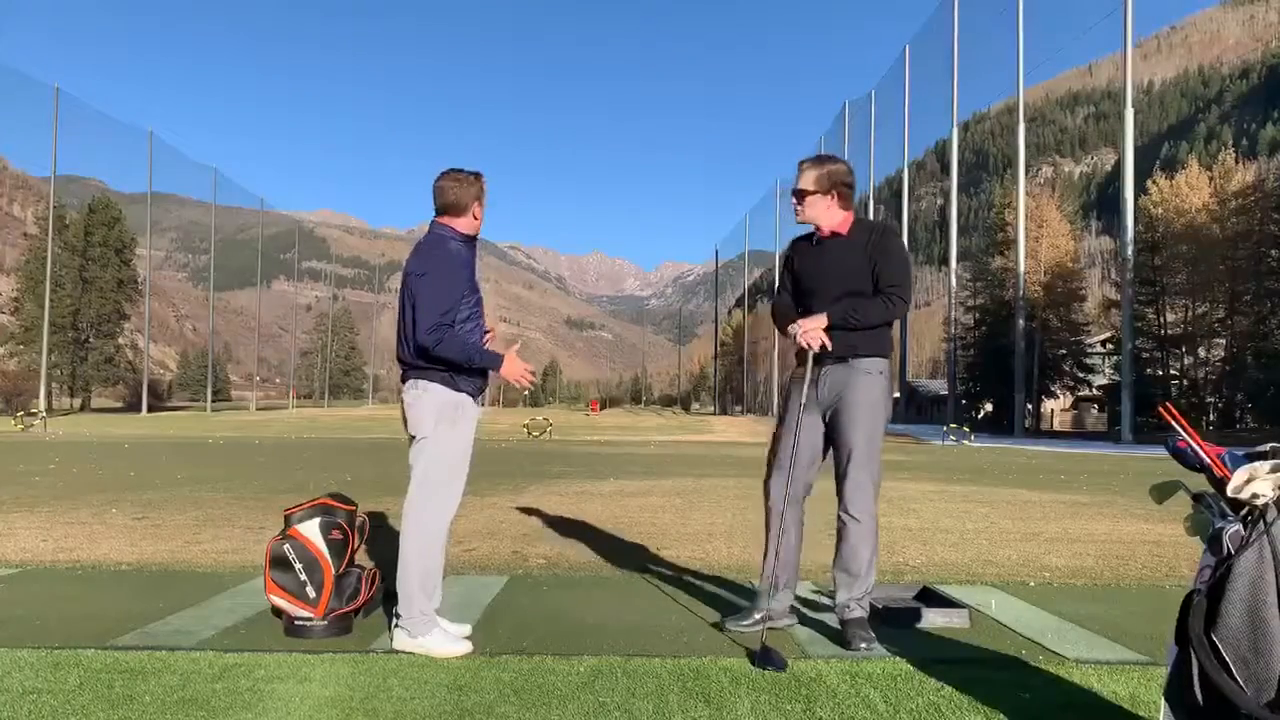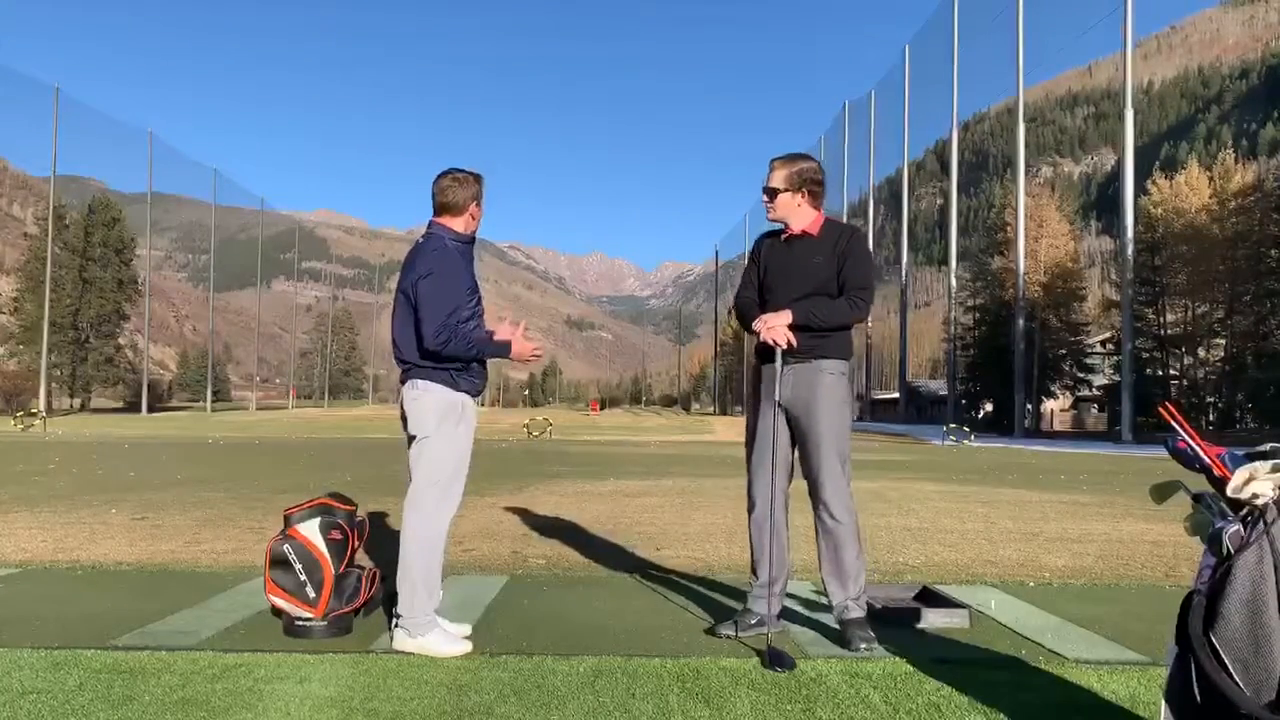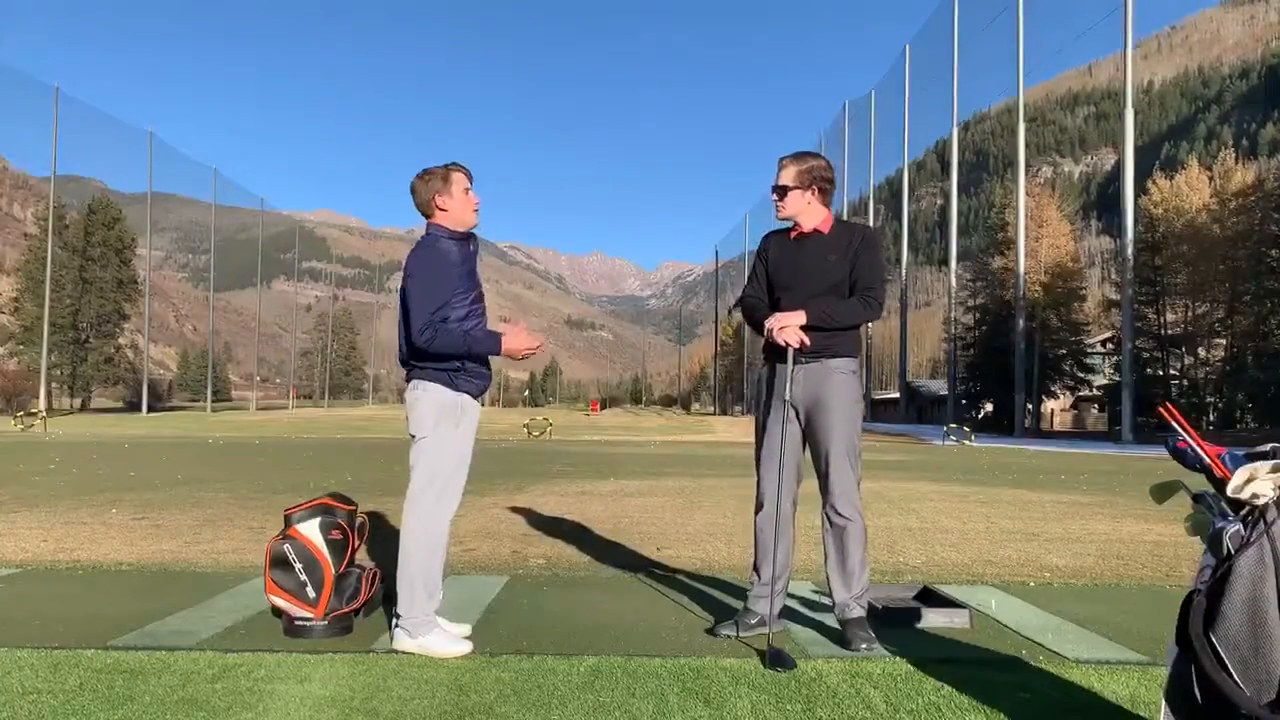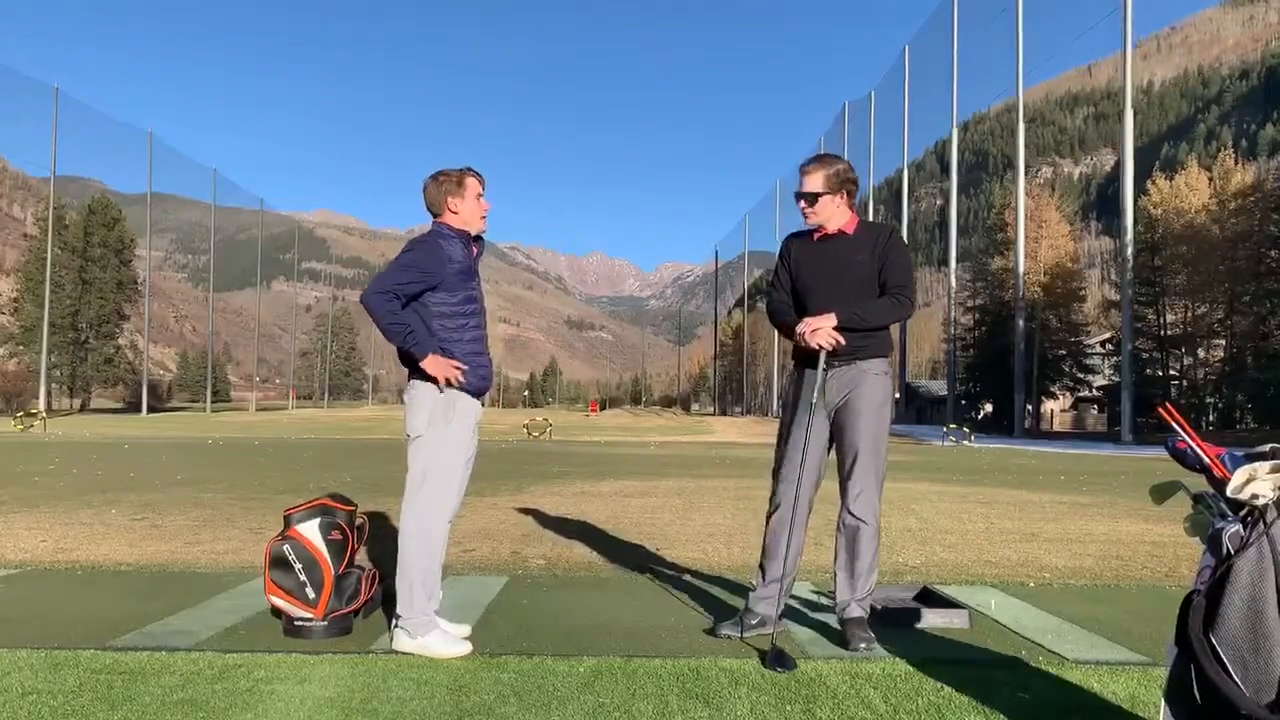
dt=1s
person 1, frame 1
left shoulder: (879, 238)
right shoulder: (799, 250)
left elbow: (896, 301)
right elbow: (781, 304)
left wrist: (825, 318)
right wrist: (796, 326)
left hip: (861, 373)
right hip: (808, 375)
left knee: (855, 495)
right knee: (783, 485)
left ankle: (853, 610)
right ankle: (776, 600)
person 1, frame 2
left shoulder: (846, 240)
right shoulder: (765, 246)
left elbow: (857, 304)
right elbow: (743, 301)
left wrist: (789, 315)
right wrist: (761, 323)
left hip: (821, 372)
right hip: (768, 372)
left knee: (831, 492)
right knee: (764, 493)
left ankle: (851, 609)
right ankle: (764, 605)
person 1, frame 3
left shoulder: (858, 239)
right shoulder: (772, 244)
left elbow: (870, 303)
right elbow: (750, 301)
left wrist: (802, 315)
right wrist: (772, 323)
left hip: (833, 372)
right hip: (777, 372)
left knee: (840, 493)
right knee: (772, 493)
left ankle: (852, 610)
right ankle: (763, 604)
person 1, frame 4
left shoulder: (882, 239)
right shoulder: (794, 246)
left elbow: (901, 302)
right elbow: (777, 305)
left wrist: (834, 318)
right wrist: (802, 328)
left hip: (864, 374)
right hip: (808, 375)
left knee: (860, 497)
right knee: (788, 492)
left ankle: (854, 612)
right ankle: (764, 605)
person 2, frame 1
left shoulder: (441, 250)
right shoulder: (443, 256)
right elbow: (434, 337)
left wrist: (476, 334)
right wrist: (497, 362)
left hip: (445, 392)
right hip: (443, 393)
left knee: (434, 504)
right knee: (431, 505)
left ankle: (421, 612)
right ankle: (413, 624)
person 2, frame 2
left shoulder: (430, 250)
right shoulder: (443, 257)
right elbow: (440, 337)
left wrist: (490, 337)
right wrist: (504, 349)
left hip: (437, 391)
right hip: (443, 393)
left knee: (432, 504)
right knee: (431, 505)
left ankle: (419, 613)
right ankle: (414, 625)
person 2, frame 3
left shoulder: (456, 251)
right shoulder: (433, 255)
right elbow: (427, 334)
left wrist: (498, 338)
right wrist: (499, 344)
left hip: (455, 394)
right hip: (443, 395)
left knee: (438, 506)
right knee: (430, 506)
left ankle: (421, 614)
right ankle: (414, 625)
person 2, frame 4
left shoulder: (464, 253)
right shoulder: (432, 249)
right elbow: (377, 296)
right wrist: (424, 355)
left hip: (462, 397)
right hip: (441, 398)
left knee: (441, 509)
right knee: (428, 509)
left ankle: (424, 614)
right ankle: (413, 625)
